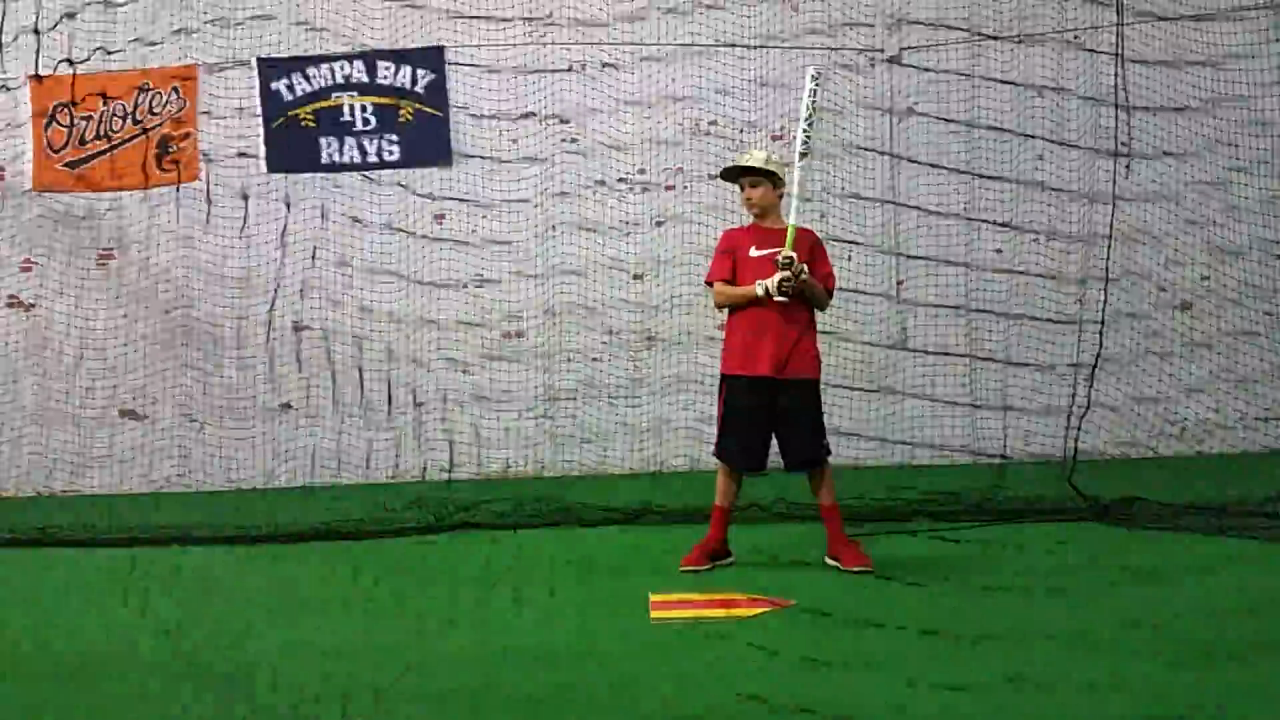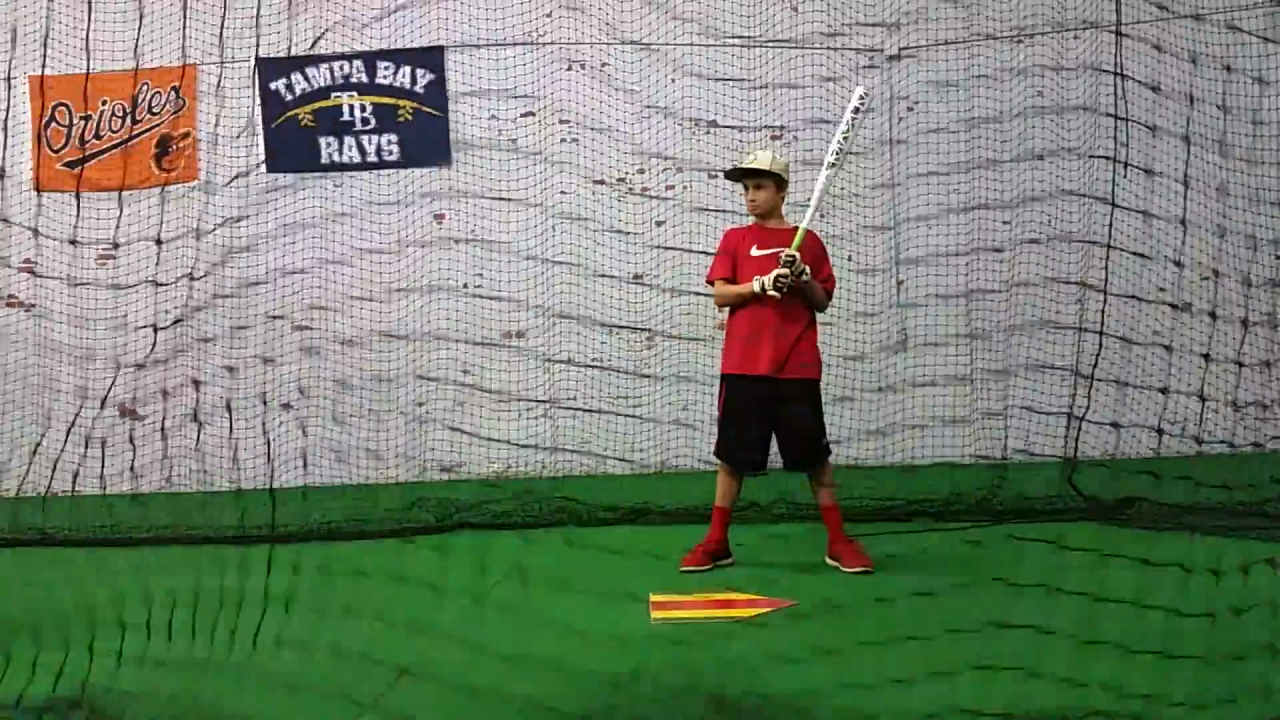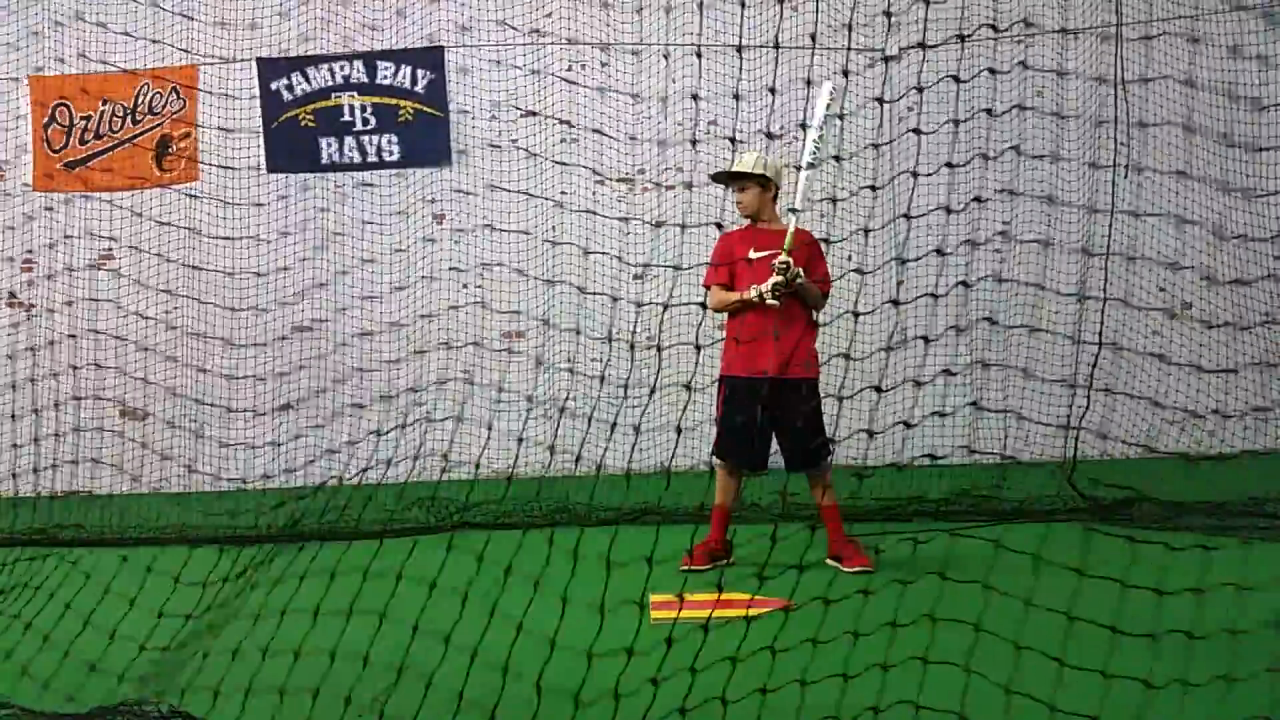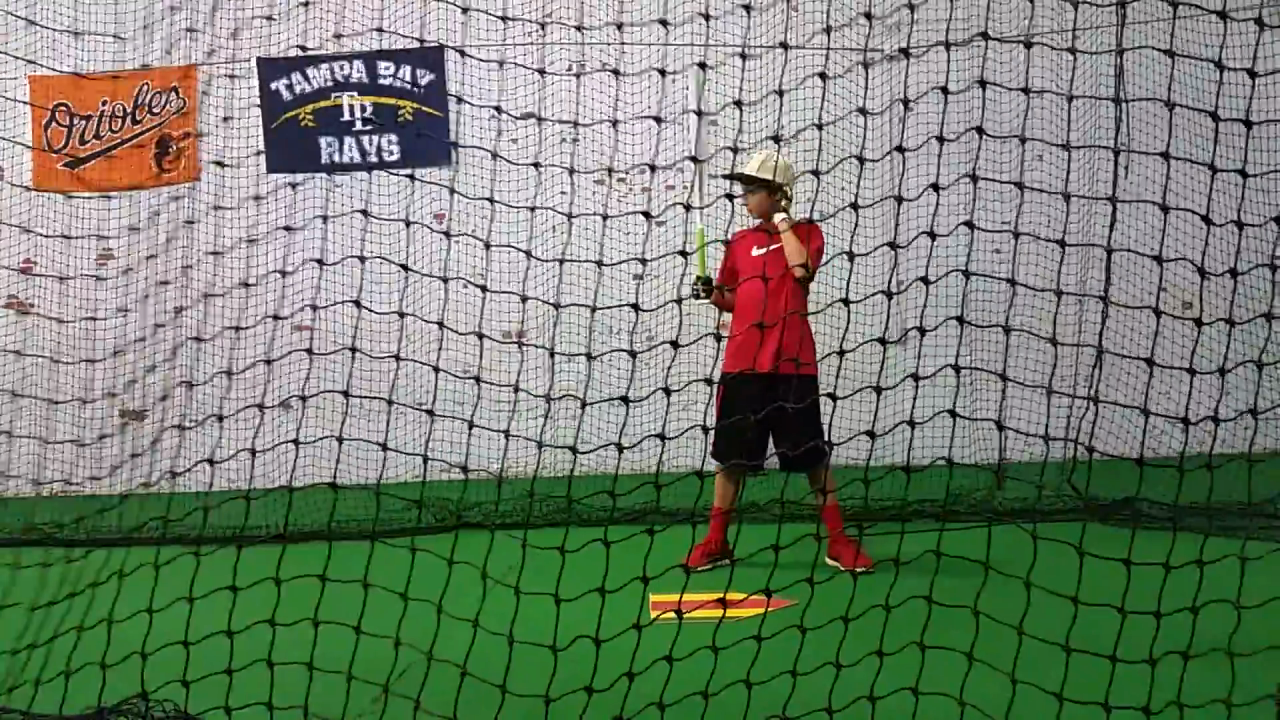
dt=1s
person 1, frame 1
left shoulder: (807, 240)
right shoulder: (733, 239)
left elbow: (823, 300)
right elbow: (719, 295)
left wrist: (801, 276)
right wrist: (766, 286)
left hip: (798, 366)
right hip: (744, 365)
left knee: (814, 455)
right knee: (732, 455)
left ankle: (838, 542)
right ankle: (716, 541)
person 1, frame 2
left shoulder: (809, 241)
right shoulder: (735, 238)
left elbow: (823, 302)
right elbow: (720, 294)
left wrist: (803, 277)
right wrist: (763, 283)
left hip: (798, 367)
right hip: (744, 365)
left knee: (814, 455)
right knee: (732, 454)
left ankle: (838, 542)
right ankle: (717, 541)
person 1, frame 3
left shoulder: (804, 241)
right shoulder: (730, 242)
left elbow: (819, 301)
right elbow: (716, 300)
left wrist: (797, 281)
right wrist: (758, 291)
left hip: (796, 367)
right hip: (743, 367)
left knee: (814, 456)
right knee: (731, 455)
left ankle: (838, 542)
right ankle: (717, 541)
person 1, frame 4
left shoulder: (807, 231)
right shoulder: (739, 241)
left elbow: (801, 269)
right elbow: (731, 300)
left wrist: (782, 217)
right wrist: (710, 293)
left hip: (793, 362)
right hip: (742, 363)
left knee: (812, 454)
right knee: (730, 454)
left ankle: (838, 541)
right ankle: (716, 542)
